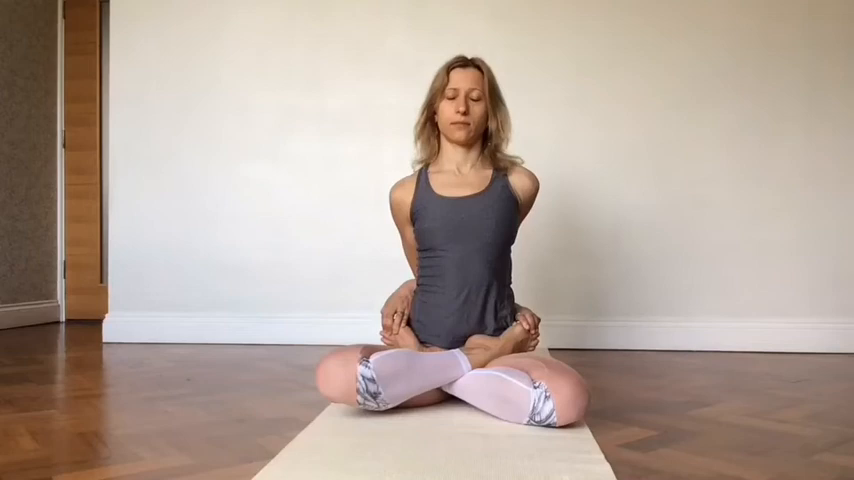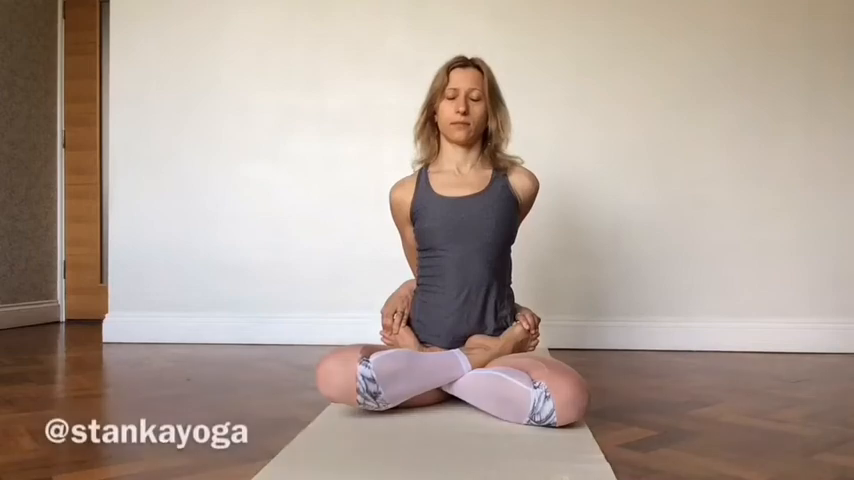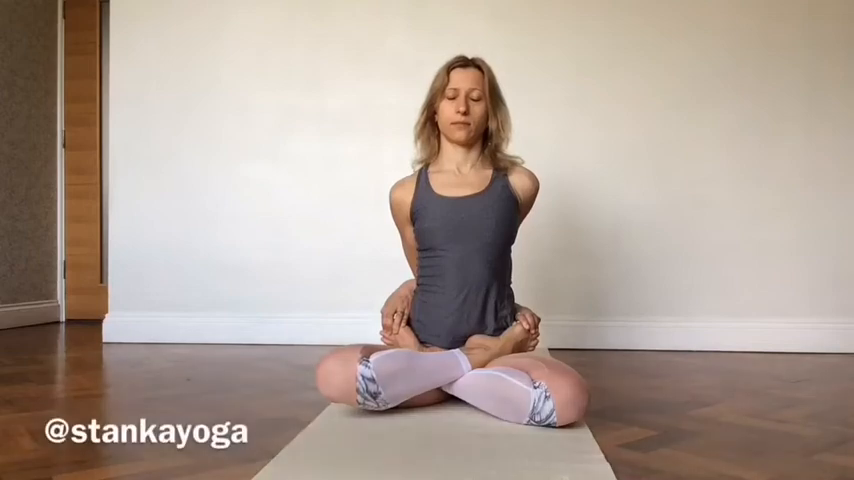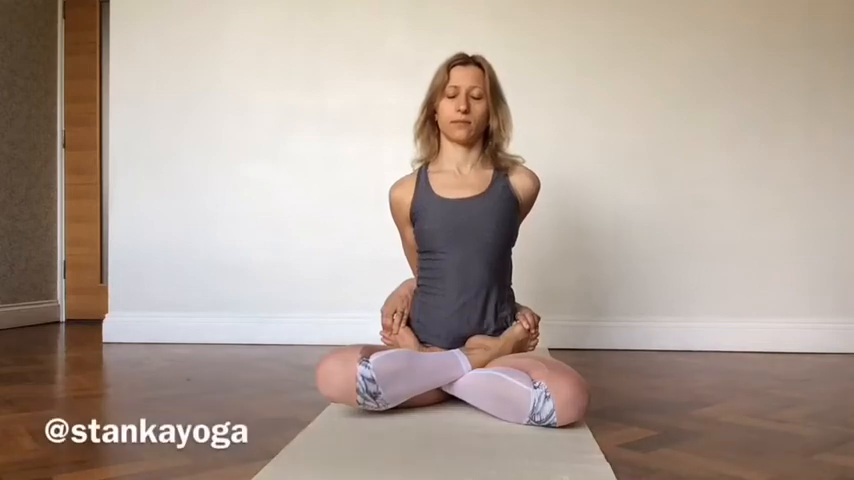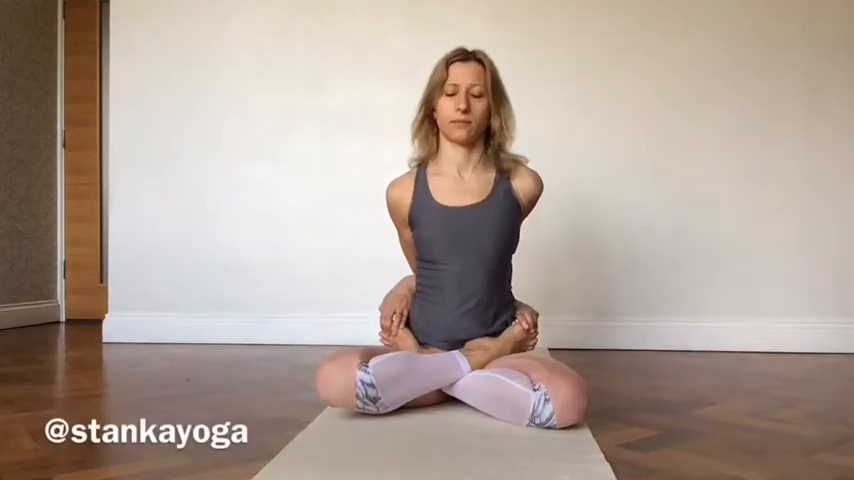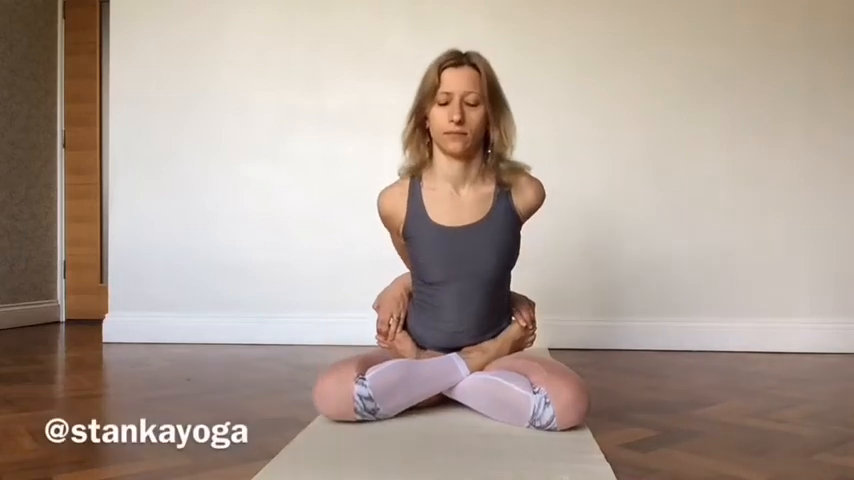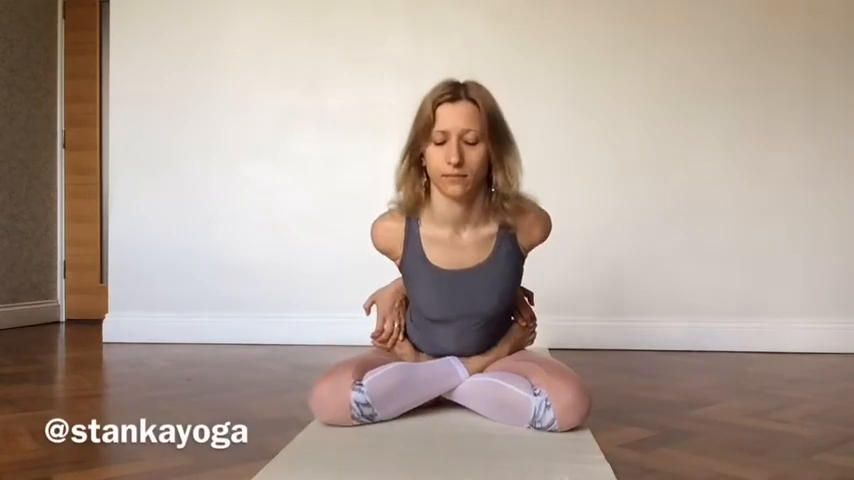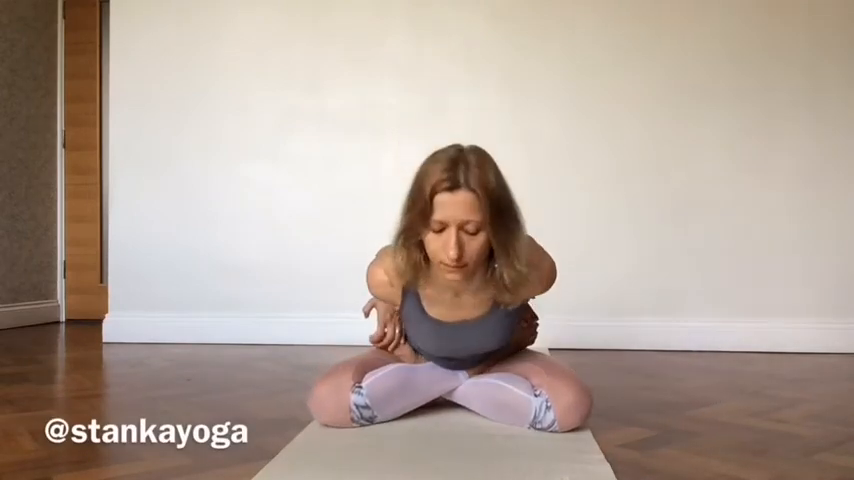
dt=0.5s
person 1, frame 1
left shoulder: (519, 184)
right shoulder: (406, 193)
left hip: (497, 342)
right hip: (422, 342)
left knee: (570, 399)
right knee: (333, 375)
left ankle: (420, 373)
right ankle: (479, 359)
person 1, frame 2
left shoulder: (519, 184)
right shoulder: (406, 193)
left hip: (497, 342)
right hip: (424, 345)
left knee: (570, 398)
right knee: (333, 374)
left ankle: (428, 374)
right ankle: (479, 358)
person 1, frame 3
left shoulder: (519, 184)
right shoulder: (406, 193)
left hip: (497, 342)
right hip: (424, 344)
left knee: (569, 398)
right knee: (333, 374)
left ankle: (426, 374)
right ankle: (478, 358)
person 1, frame 4
left shoulder: (520, 183)
right shoulder: (405, 192)
left hip: (497, 344)
right hip: (424, 344)
left knee: (570, 398)
right knee: (333, 374)
left ankle: (424, 372)
right ankle: (475, 361)
person 1, frame 5
left shoulder: (522, 184)
right shoulder: (403, 192)
left hip: (498, 346)
right hip: (423, 345)
left knee: (569, 401)
right knee: (333, 379)
left ankle: (423, 375)
right ankle: (475, 367)
person 1, frame 6
left shoulder: (523, 192)
right shoulder: (396, 201)
left wrist: (402, 285)
left hip: (495, 350)
right hip: (418, 348)
left knee: (570, 403)
right knee: (330, 395)
left ankle: (425, 374)
right ankle: (471, 369)
person 1, frame 7
left shoulder: (528, 224)
right shoulder: (391, 230)
left hip: (496, 355)
right hip: (415, 354)
left knee: (571, 404)
right knee: (326, 399)
left ankle: (424, 379)
right ankle: (460, 373)
person 1, frame 8
left shoulder: (532, 271)
right shoulder: (387, 275)
left hip: (495, 363)
right hip: (416, 359)
left knee: (572, 406)
right knee: (325, 402)
left ankle: (434, 385)
